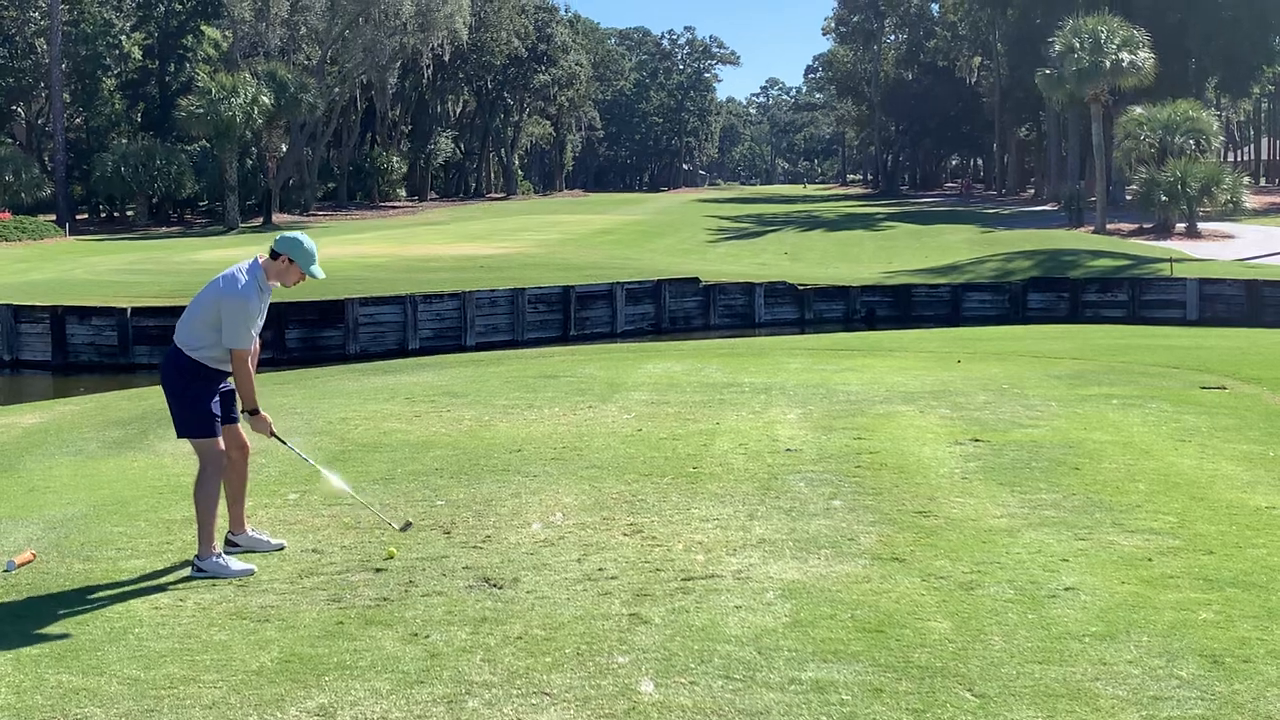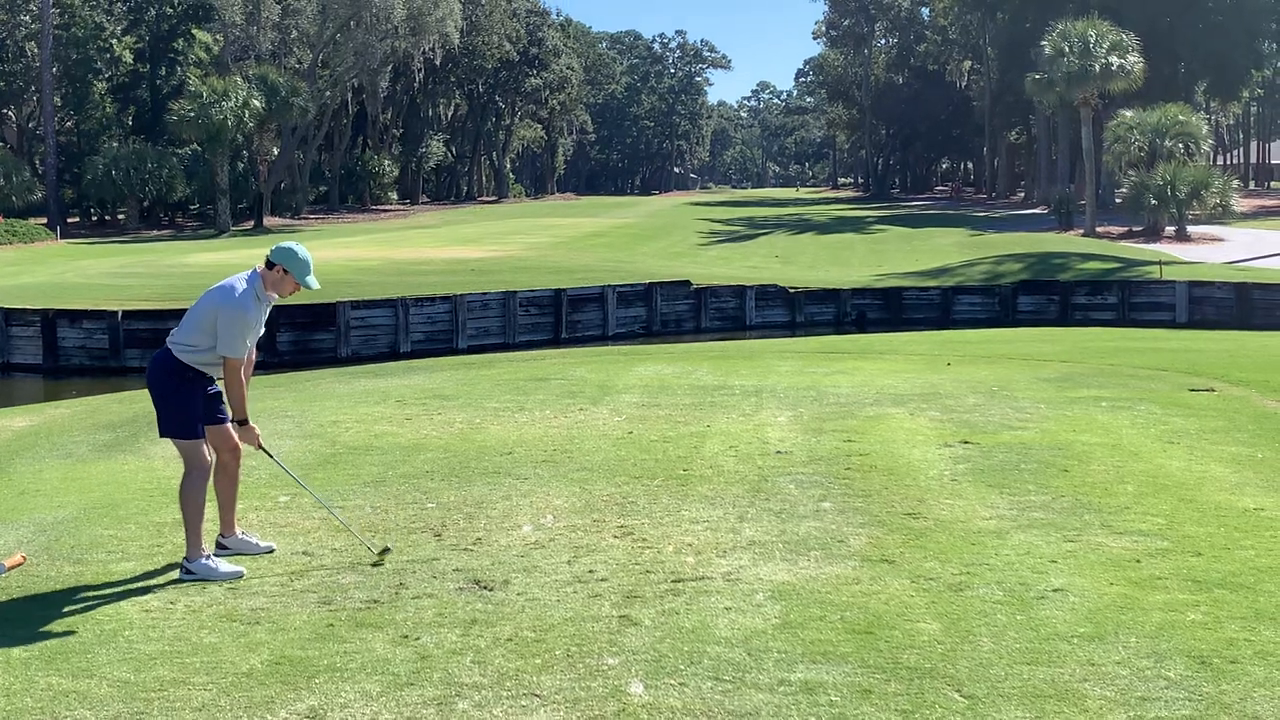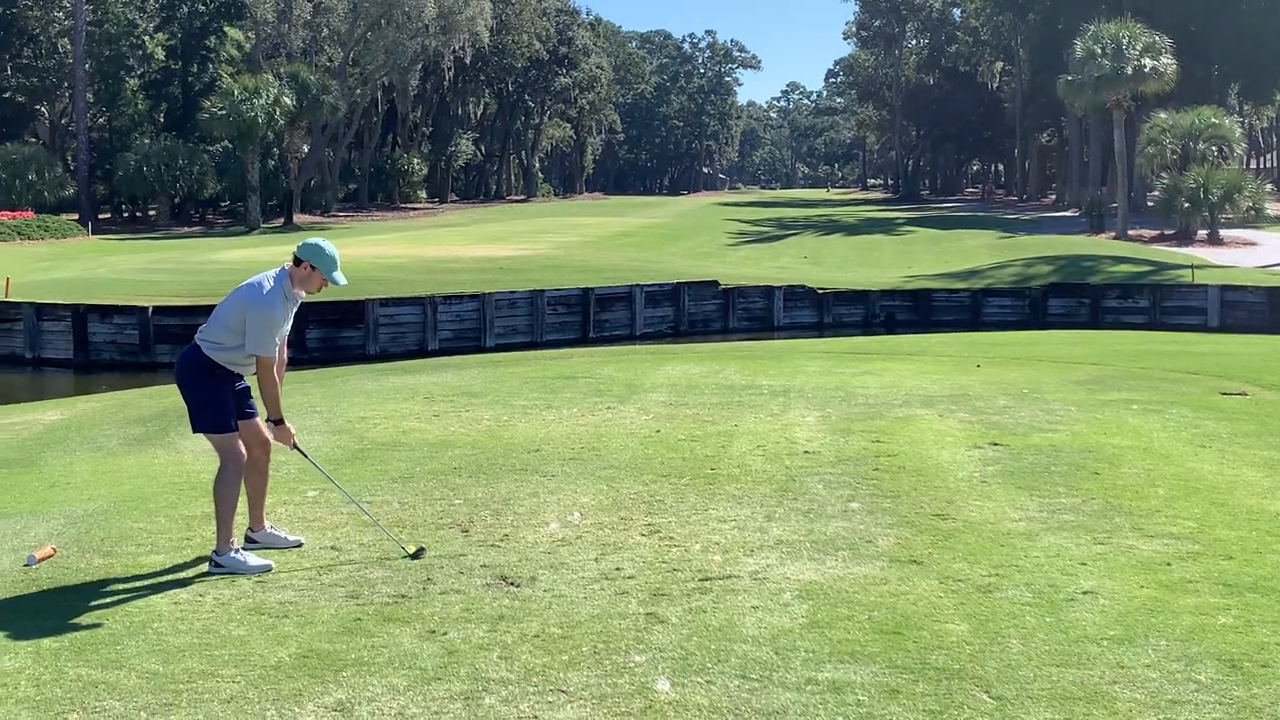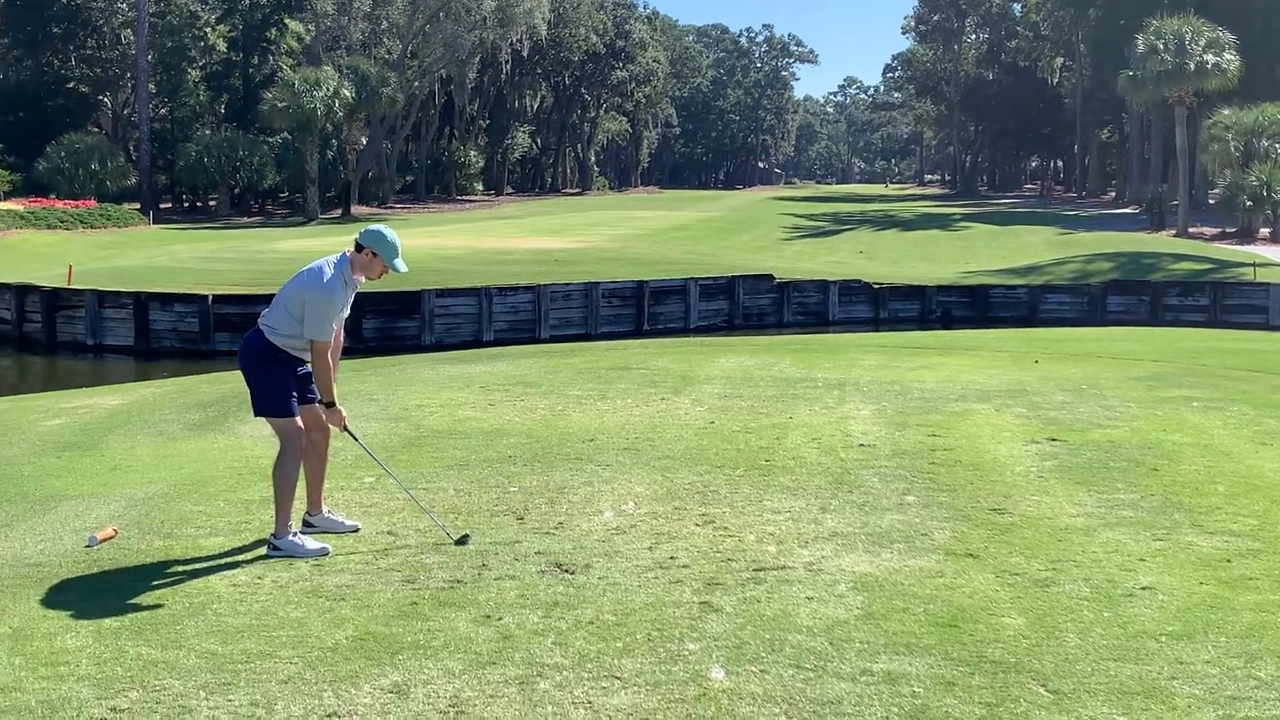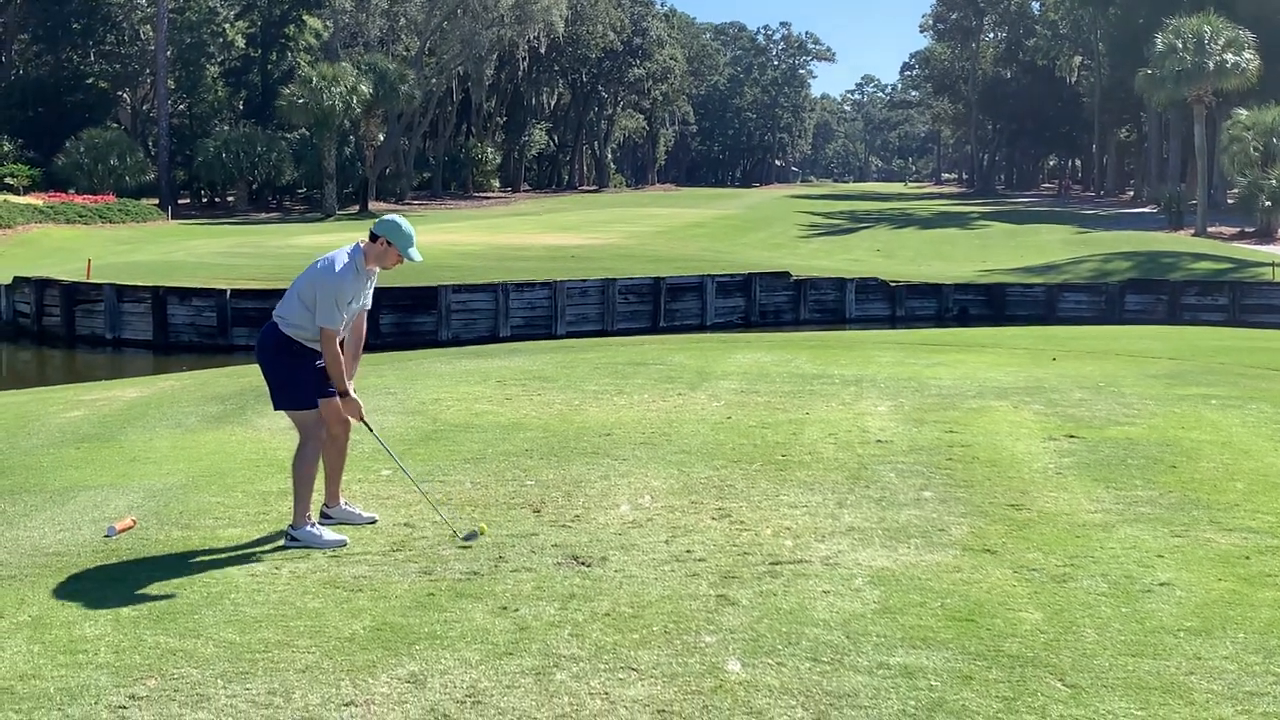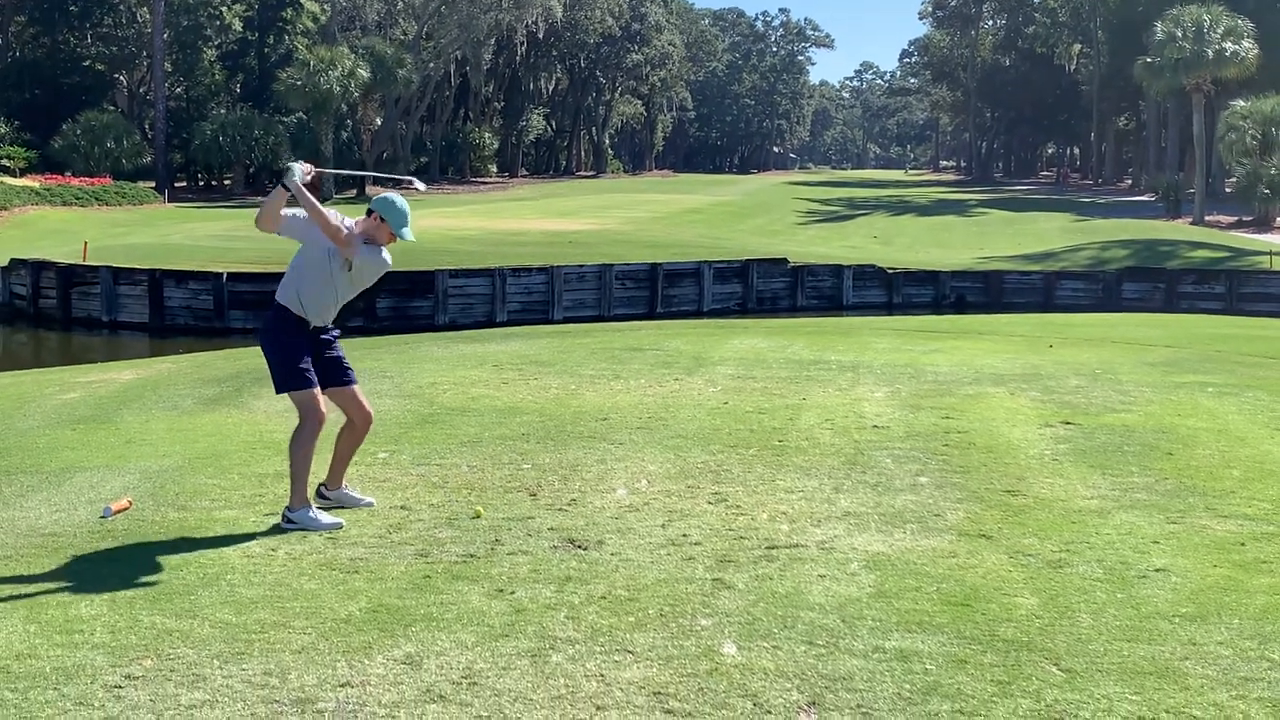
dt=0.7s
person 1, frame 1
left shoulder: (260, 280)
right shoulder: (243, 294)
left elbow: (252, 345)
right elbow: (241, 362)
left wrist: (248, 401)
right wrist: (254, 412)
left hip: (211, 370)
right hip: (188, 371)
left knee: (238, 449)
right knee: (215, 459)
left ankle: (238, 532)
right ankle: (206, 557)
person 1, frame 2
left shoulder: (261, 294)
right shoulder: (240, 303)
left elbow: (248, 354)
right elbow: (233, 371)
left wrist: (239, 413)
right wrist: (243, 421)
left hip: (198, 375)
right hip: (173, 374)
left knee: (230, 451)
right knee: (199, 463)
left ankle: (229, 535)
right ankle: (194, 558)
person 1, frame 3
left shoulder: (289, 291)
right shoulder: (267, 301)
left elbow: (280, 353)
right elbow: (266, 370)
left wrist: (273, 415)
right wrist: (278, 421)
left hip: (226, 371)
right hip: (202, 370)
left knee: (260, 445)
right knee: (235, 457)
left ankle: (258, 529)
right ankle: (224, 552)
person 1, frame 4
left shoulder: (349, 276)
right shoulder: (327, 286)
left elbow: (336, 336)
right elbow: (320, 354)
left wrist: (330, 393)
right wrist: (330, 403)
left hip: (290, 355)
right hip: (265, 355)
left knee: (319, 431)
right knee: (295, 440)
left ankle: (316, 514)
right ankle: (282, 535)
person 1, frame 5
left shoulder: (368, 271)
right shoulder: (339, 275)
left elbow: (357, 329)
right elbow: (329, 343)
left wrist: (349, 382)
right wrist: (344, 393)
left hip: (306, 348)
right hip: (282, 347)
left knee: (339, 424)
right knee: (314, 432)
left ankle: (333, 505)
right ankle: (300, 526)
person 1, frame 6
left shoulder: (378, 259)
right shoulder: (314, 223)
left elbow: (339, 237)
right elbow: (264, 223)
left wrist: (298, 189)
right wrist: (285, 186)
left hip: (321, 333)
right hip: (285, 328)
left knee: (361, 416)
right knee: (314, 413)
left ankle: (333, 487)
right ankle: (297, 509)
